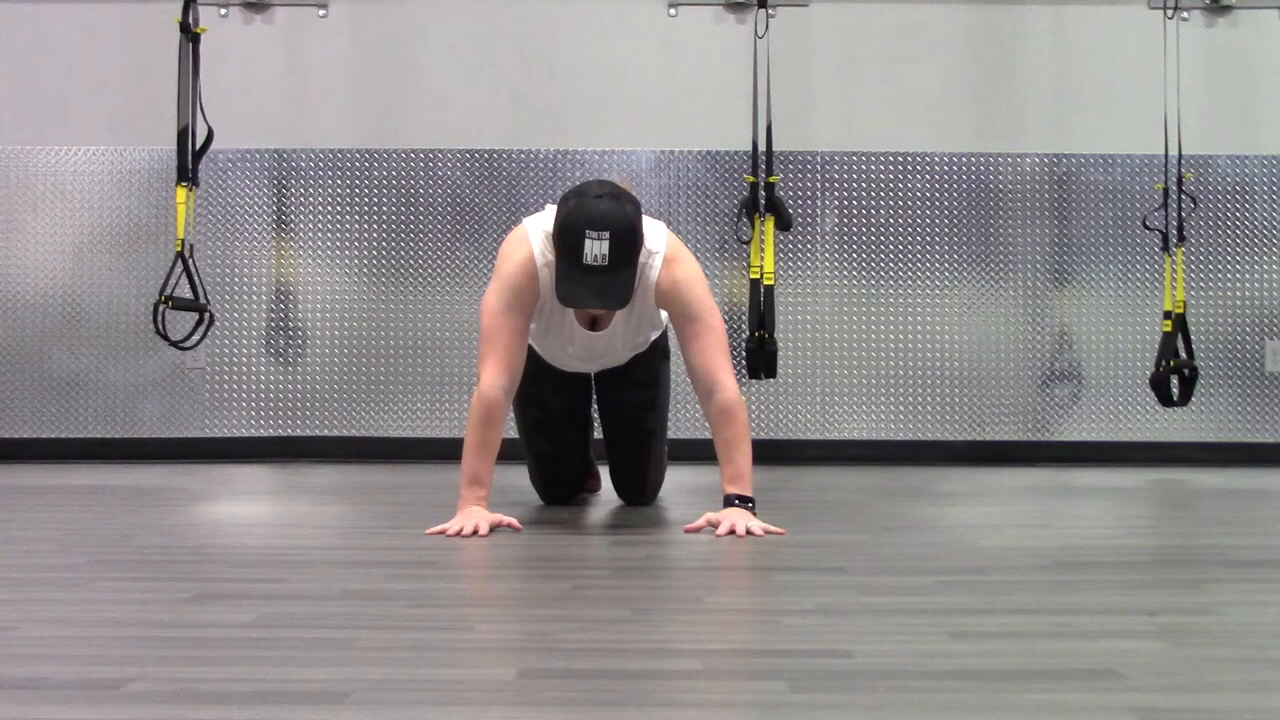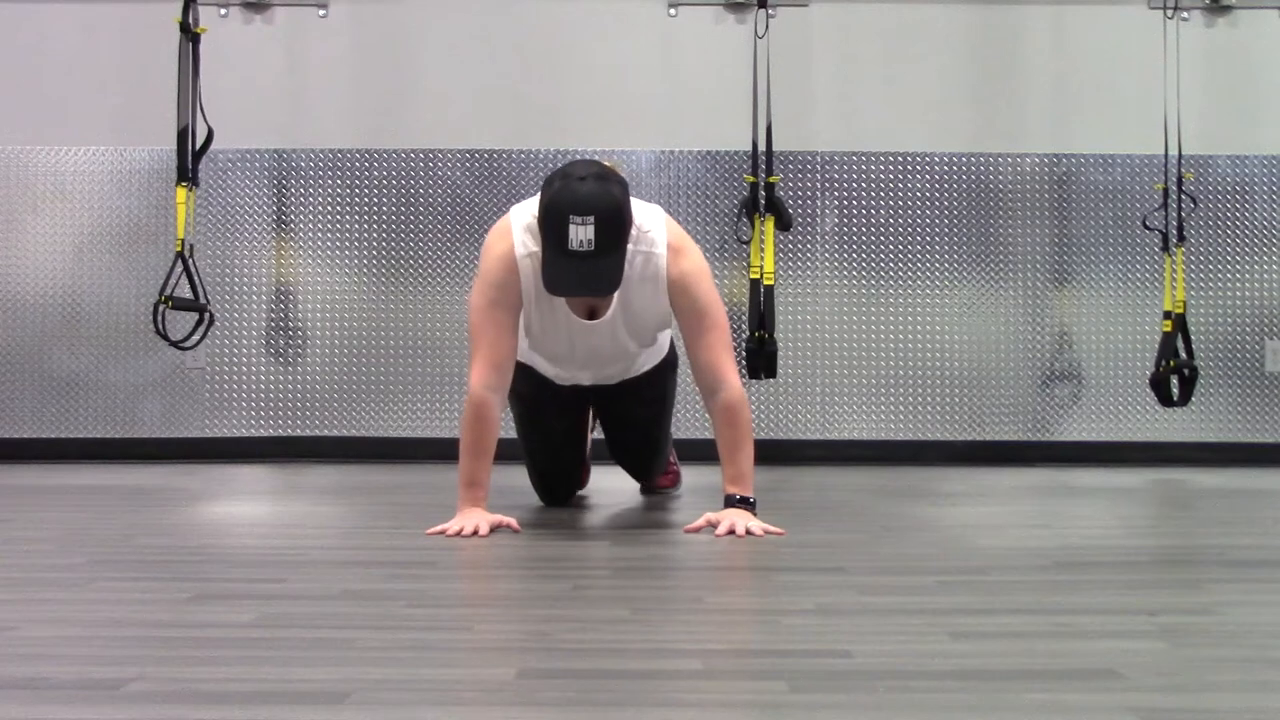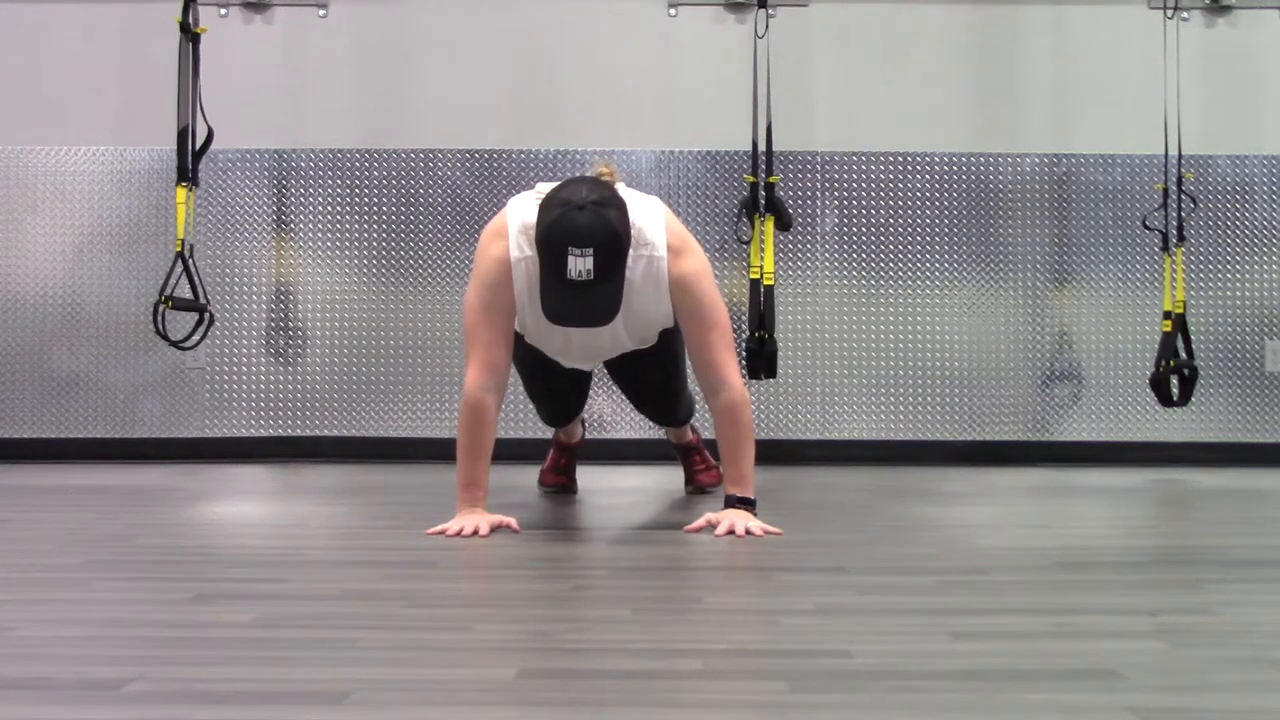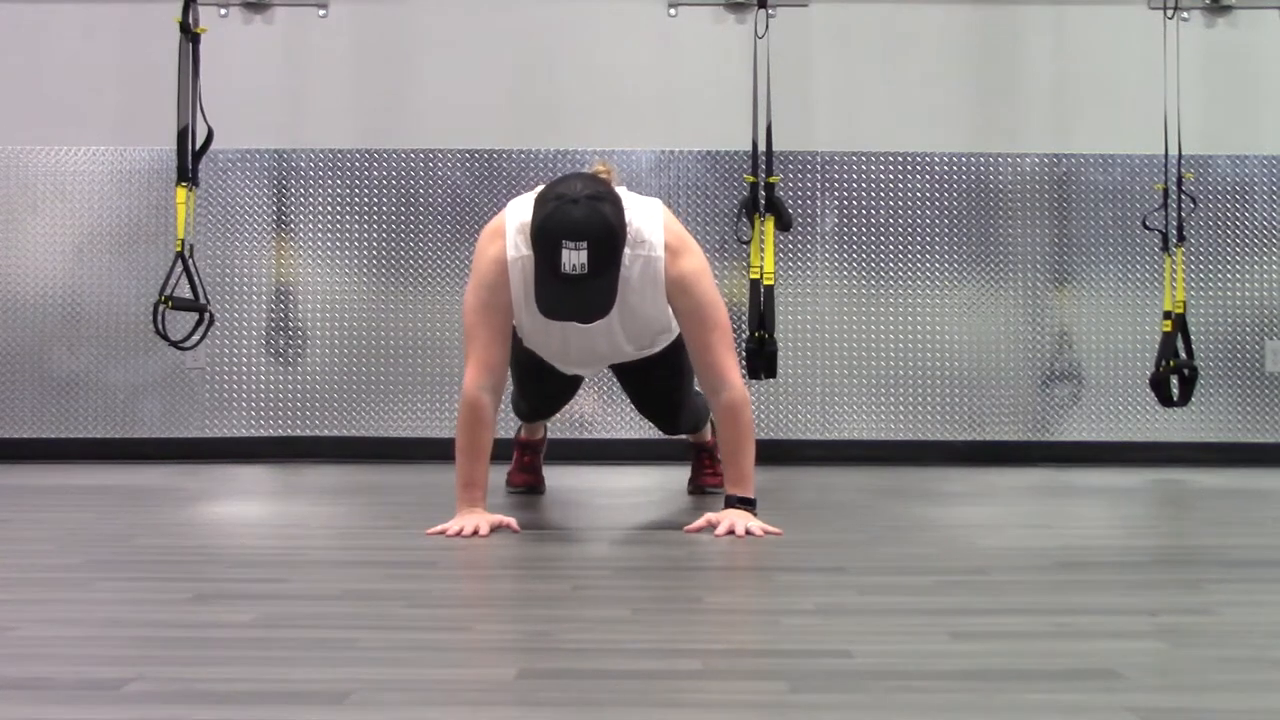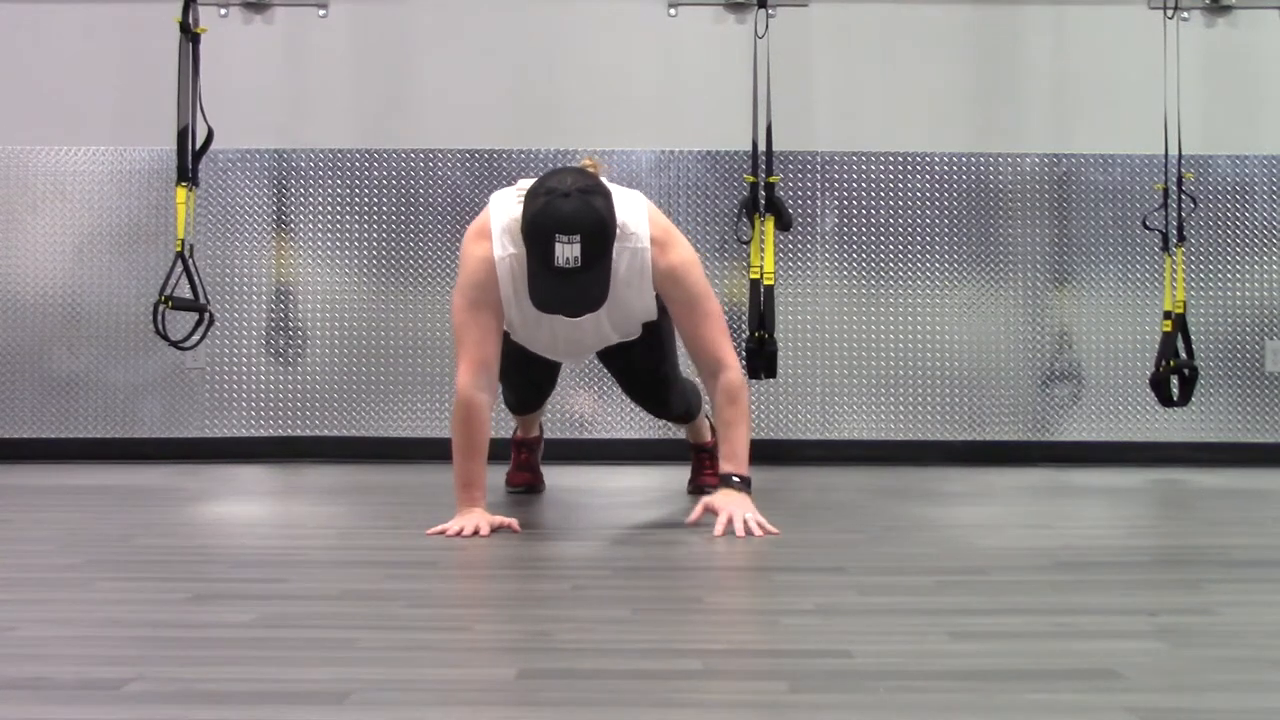
dt=0.7s
person 1, frame 1
left shoulder: (669, 262)
right shoulder: (525, 253)
left elbow: (720, 387)
right elbow: (493, 384)
left wrist: (739, 501)
right wrist: (472, 503)
left hip: (635, 351)
right hip: (546, 355)
left knee: (639, 491)
right knee: (557, 490)
right ankle: (578, 455)
person 1, frame 2
left shoulder: (671, 251)
right shoulder: (509, 244)
left elbow: (723, 385)
right elbow: (486, 385)
left wrist: (739, 502)
right wrist: (472, 505)
left hip: (639, 364)
right hip: (543, 368)
left knee: (646, 467)
right knee: (556, 492)
left ankle: (659, 452)
right ankle: (576, 443)
person 1, frame 3
left shoulder: (671, 248)
right shoulder: (504, 243)
left elbow: (725, 383)
right elbow: (482, 385)
left wrist: (740, 502)
right wrist: (471, 506)
left ankle: (686, 440)
right ankle: (568, 440)
person 1, frame 4
left shoulder: (669, 248)
right shoulder: (503, 244)
left elbow: (726, 384)
right elbow: (480, 385)
left wrist: (740, 502)
right wrist: (470, 506)
left ankle: (705, 439)
right ankle: (529, 440)
person 1, frame 5
left shoulder: (655, 241)
right shoulder: (489, 241)
left elbow: (725, 368)
right elbow: (472, 380)
left wrist: (734, 482)
right wrist: (471, 505)
right knee: (521, 390)
left ankle: (701, 439)
right ankle: (525, 440)
